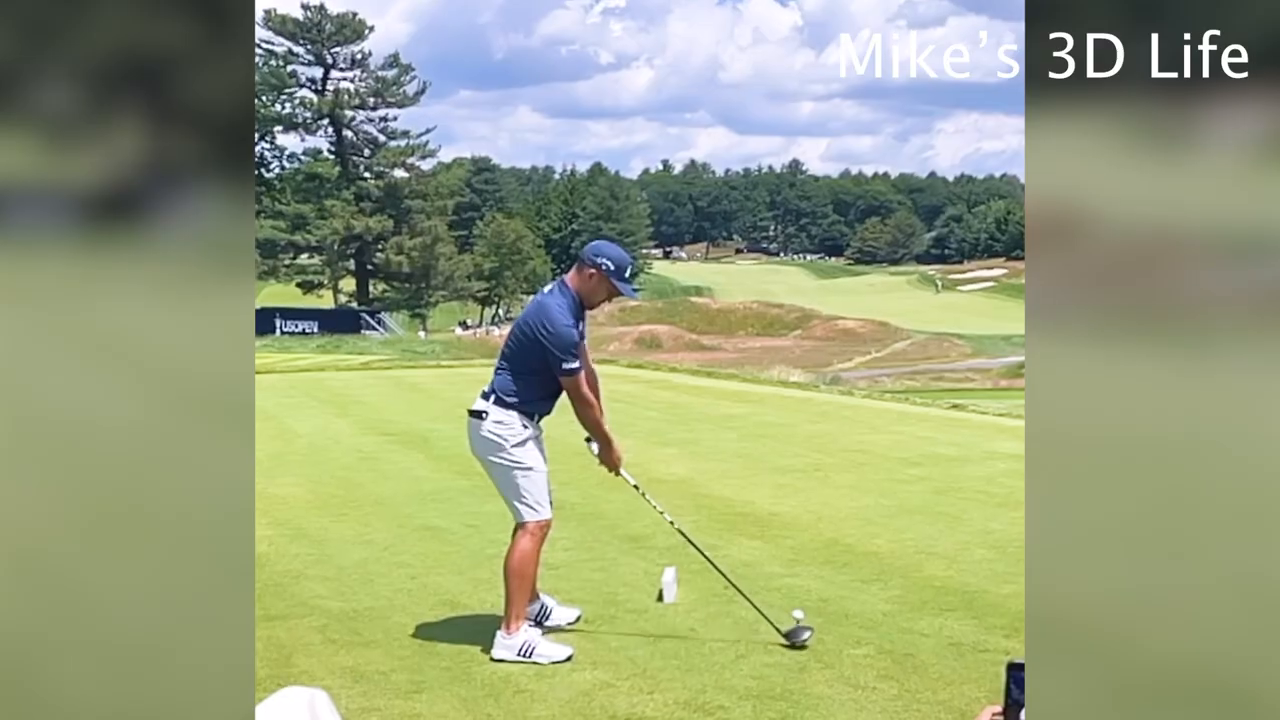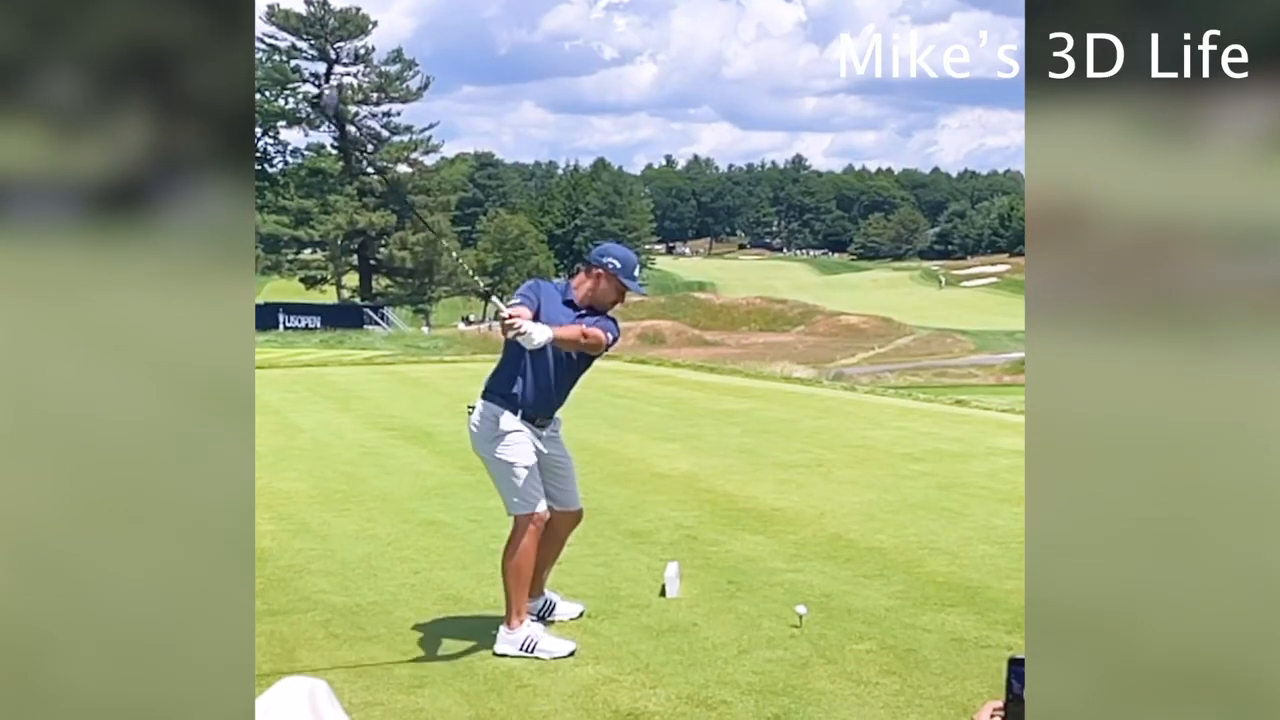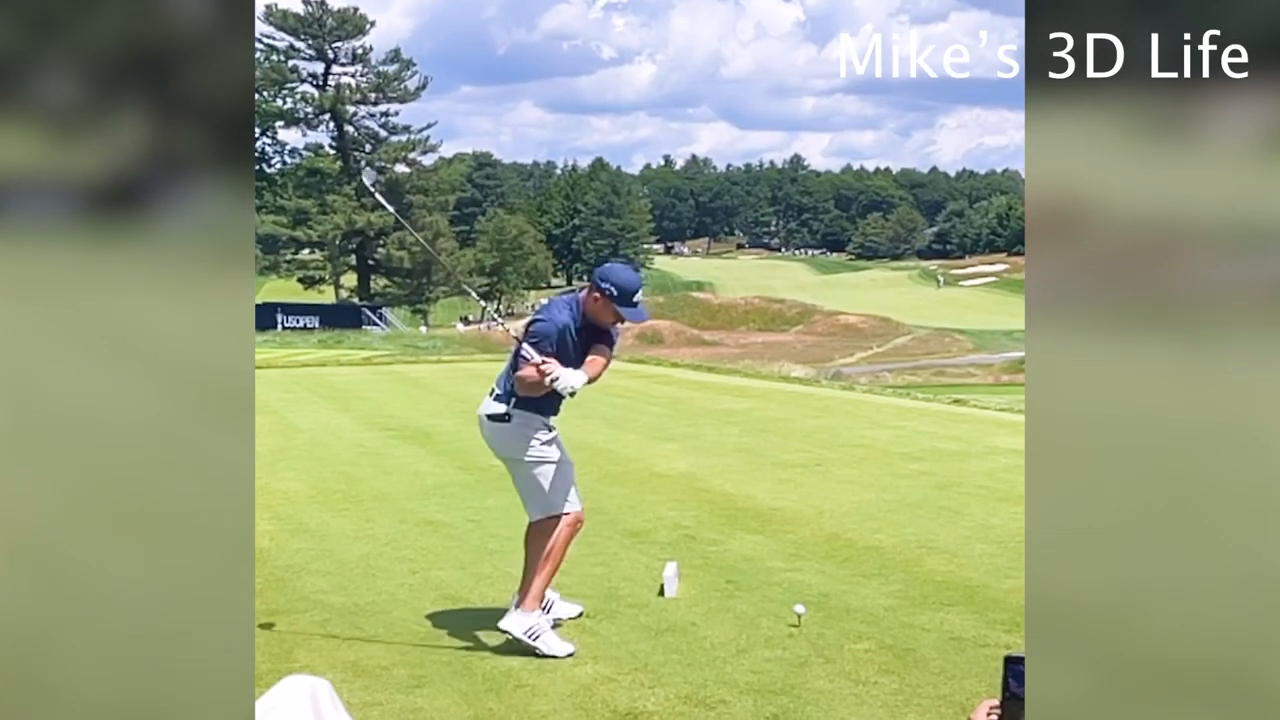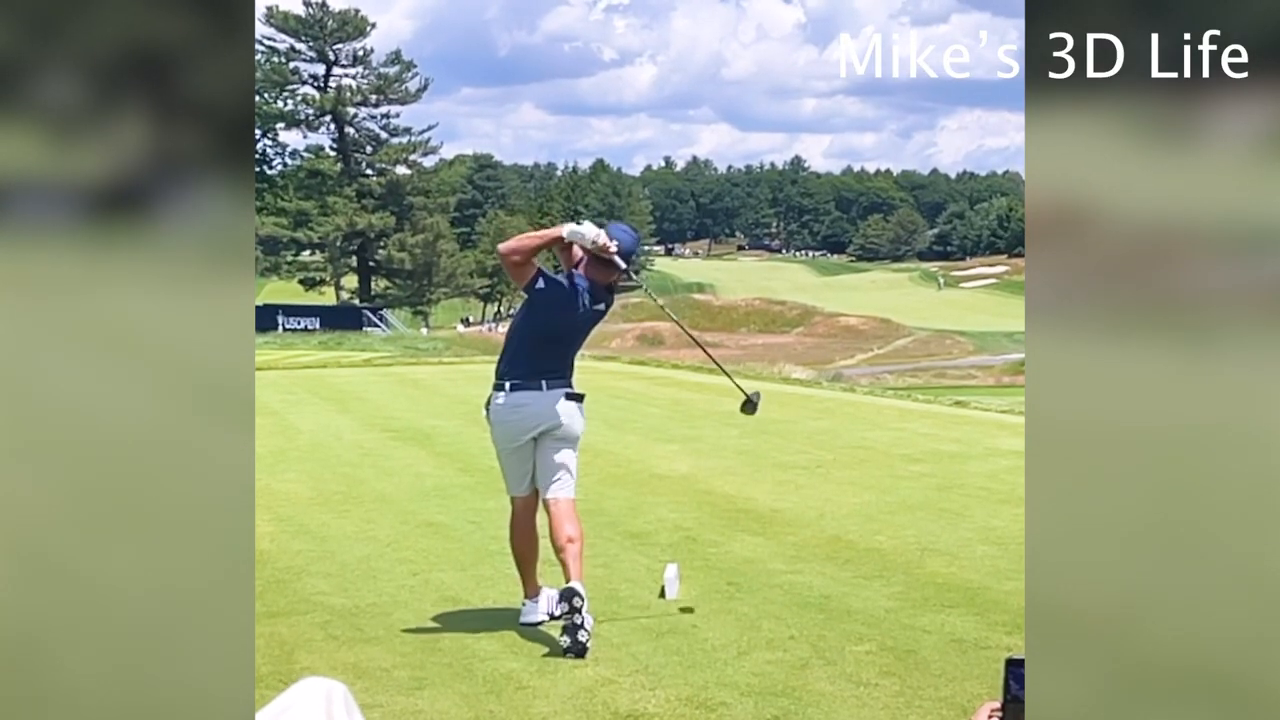
dt=0.5s
person 1, frame 1
left shoulder: (570, 306)
right shoulder: (556, 318)
left elbow: (585, 370)
right elbow: (580, 394)
left wrist: (603, 432)
right wrist: (606, 441)
left hip: (518, 424)
right hip: (505, 426)
left knee: (537, 515)
right knee: (534, 522)
left ankle: (531, 603)
right ankle: (512, 634)
person 1, frame 2
left shoulder: (604, 325)
right shoulder: (539, 291)
left elbow: (584, 339)
right elbow: (513, 326)
left wrist: (546, 333)
right wrist: (516, 324)
left hip: (544, 427)
right hip: (502, 421)
left knee: (567, 513)
right knee: (531, 517)
left ankle: (534, 598)
right ankle: (514, 629)
person 1, frame 3
left shoulder: (601, 322)
right shoulder: (555, 321)
left elbow: (593, 366)
right elbow: (525, 383)
left wrist: (569, 376)
right wrist: (549, 376)
left hip: (515, 420)
right hip: (518, 422)
left knee: (547, 510)
right knee: (566, 516)
left ankle: (534, 596)
right ankle: (525, 615)
person 1, frame 4
left shoulder: (553, 291)
right shoulder: (602, 297)
left elbow: (507, 254)
right elbow: (574, 256)
left wrist: (564, 231)
right wrist: (570, 235)
left hip: (511, 405)
right hip: (558, 406)
left knee: (523, 504)
right knee: (560, 501)
left ankle: (533, 600)
right ankle: (574, 588)
